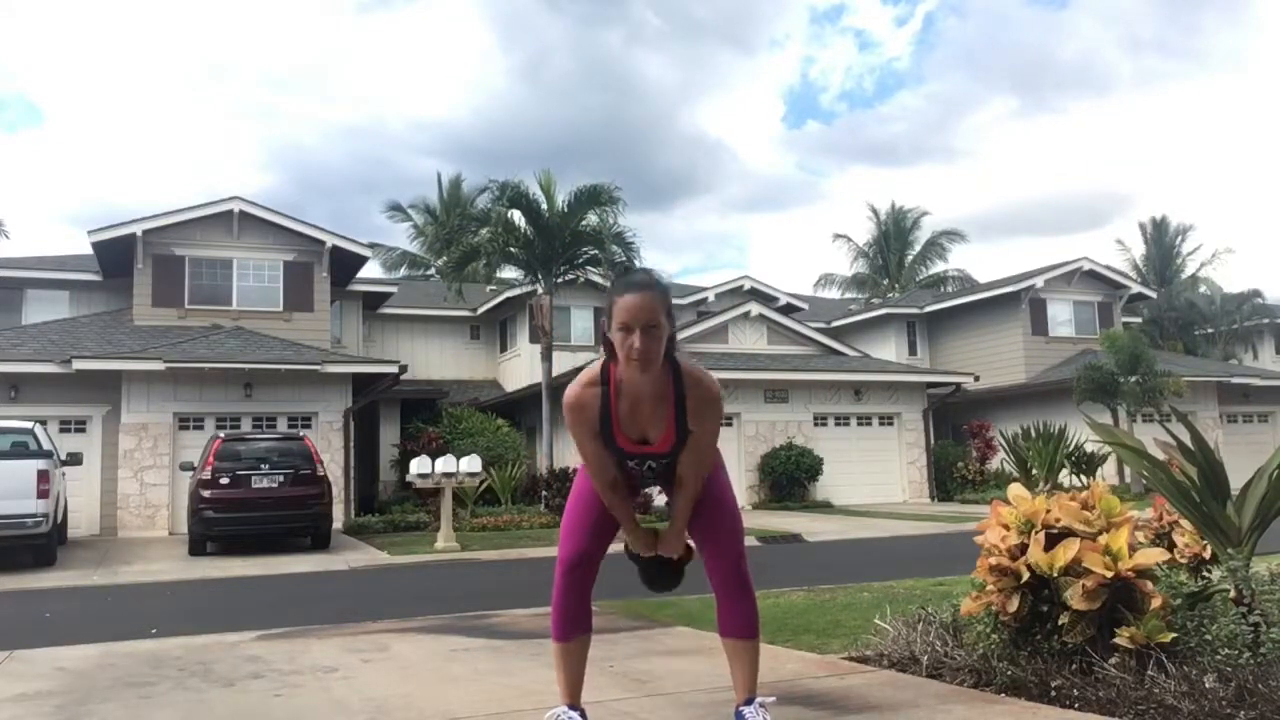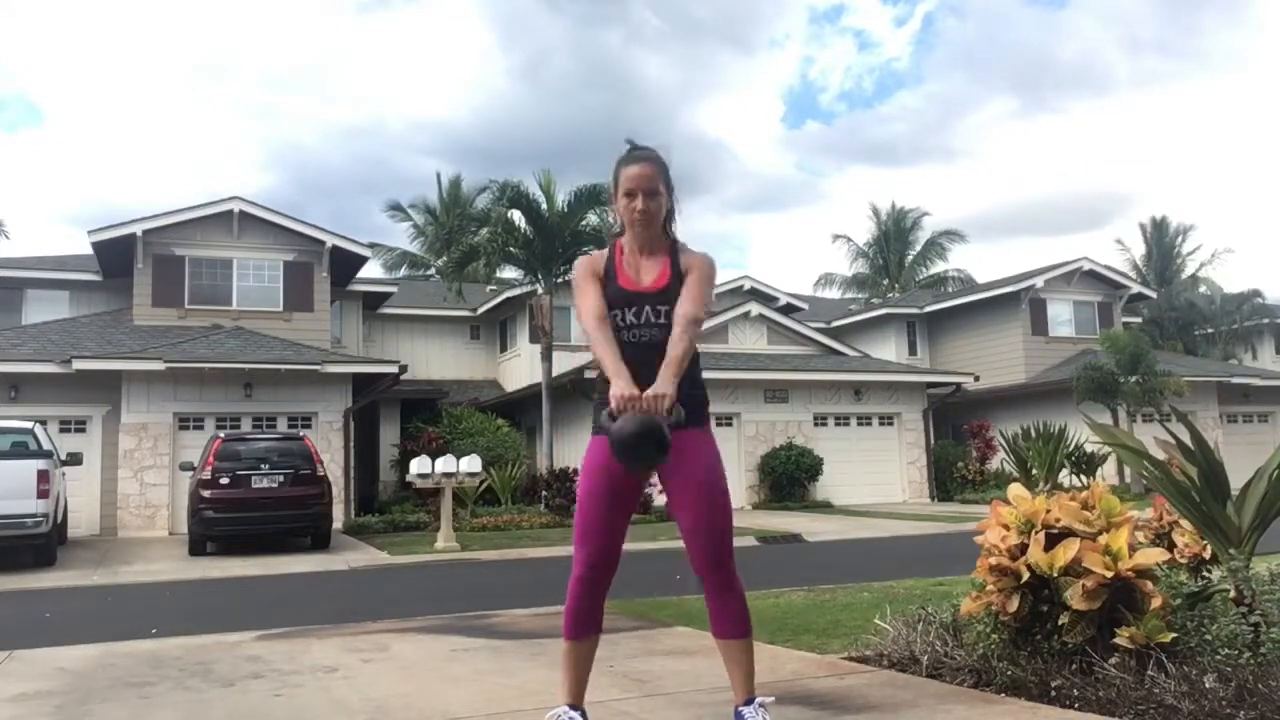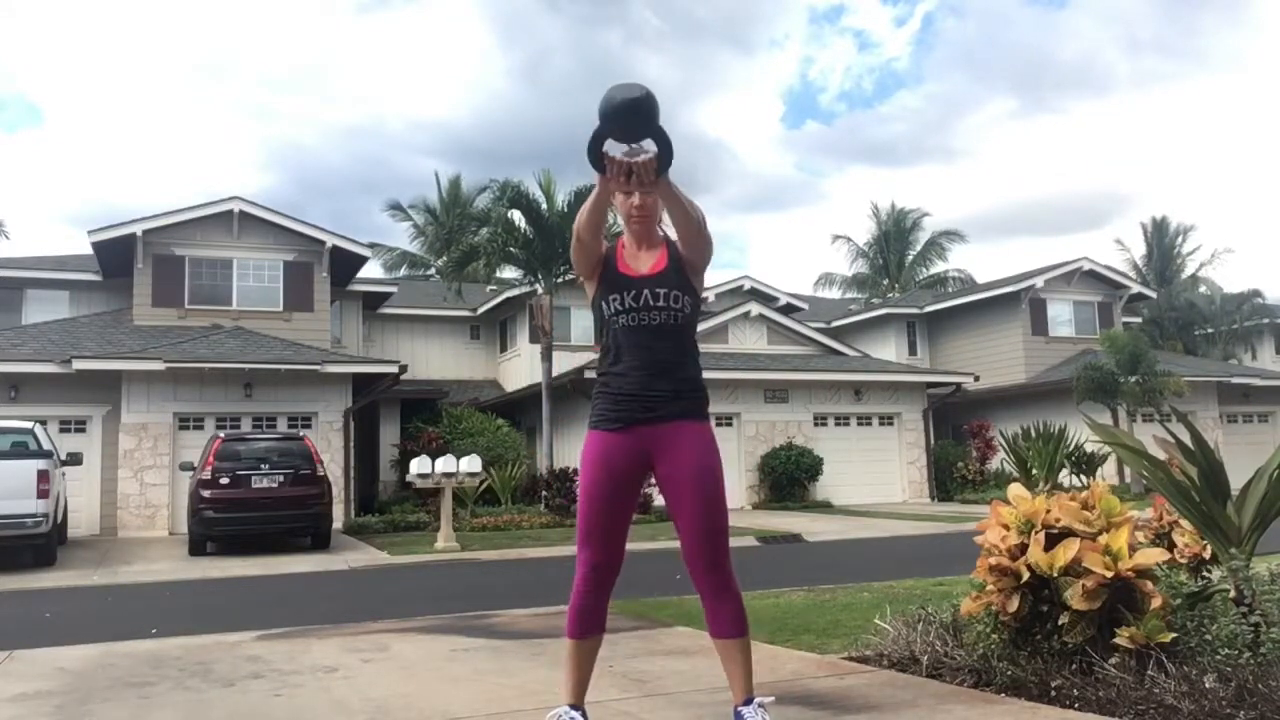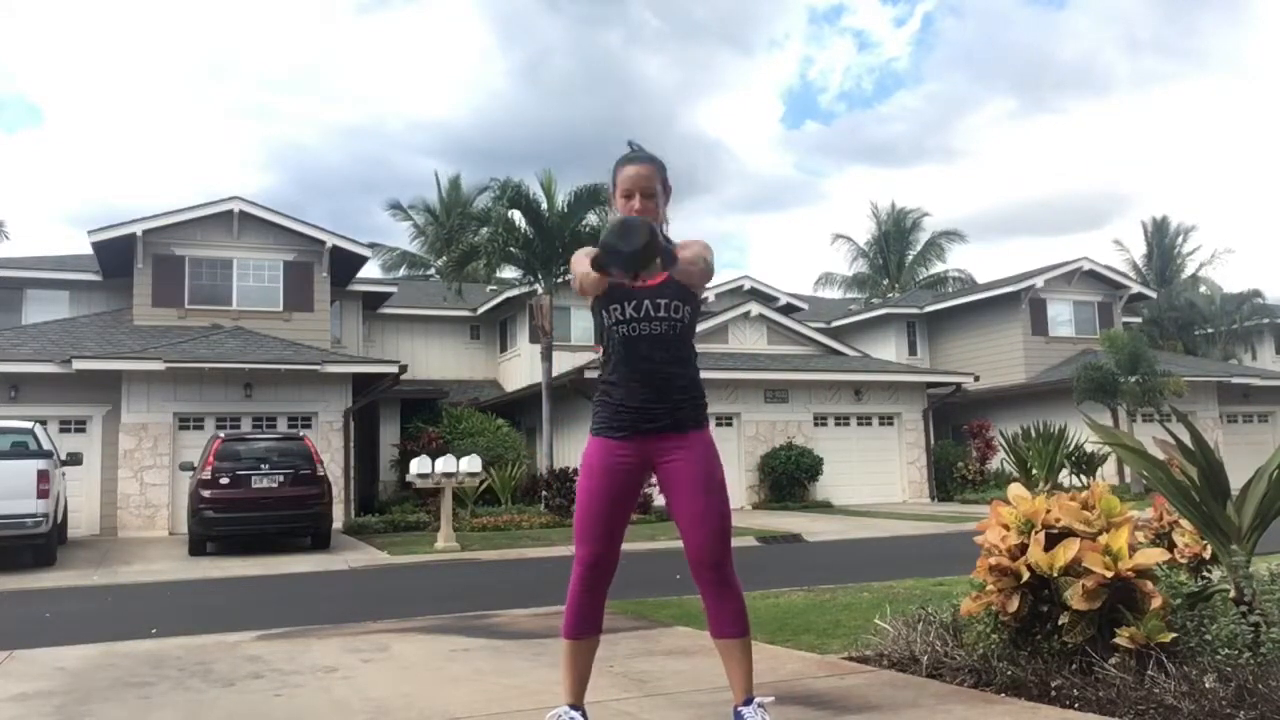
dt=0.3s
person 1, frame 1
left shoulder: (702, 391)
right shoulder: (582, 396)
left elbow: (688, 479)
right elbow: (606, 479)
left wrist: (674, 536)
right wrist: (634, 534)
left hip: (686, 466)
right hip: (615, 470)
left knee: (732, 572)
right knee: (572, 567)
person 1, frame 2
left shoulder: (694, 264)
right shoulder: (592, 266)
left elbow: (688, 325)
right elbow: (596, 328)
left wrist: (668, 382)
right wrist: (619, 381)
left hip: (684, 426)
left knee: (716, 565)
right knee: (590, 566)
person 1, frame 3
left shoulder: (687, 256)
right shoulder: (597, 259)
left elbow: (695, 227)
right elbow: (583, 230)
left wrist: (658, 178)
right wrist: (605, 180)
left hip: (682, 423)
right hip: (613, 425)
left knee: (711, 565)
right knee: (595, 567)
person 1, frame 4
left shoulder: (691, 254)
right shoulder: (593, 260)
left elbow: (694, 267)
right elbow: (584, 279)
left wrist: (660, 256)
left hip: (683, 433)
right hip: (614, 433)
left knee: (713, 566)
right knee: (590, 567)
